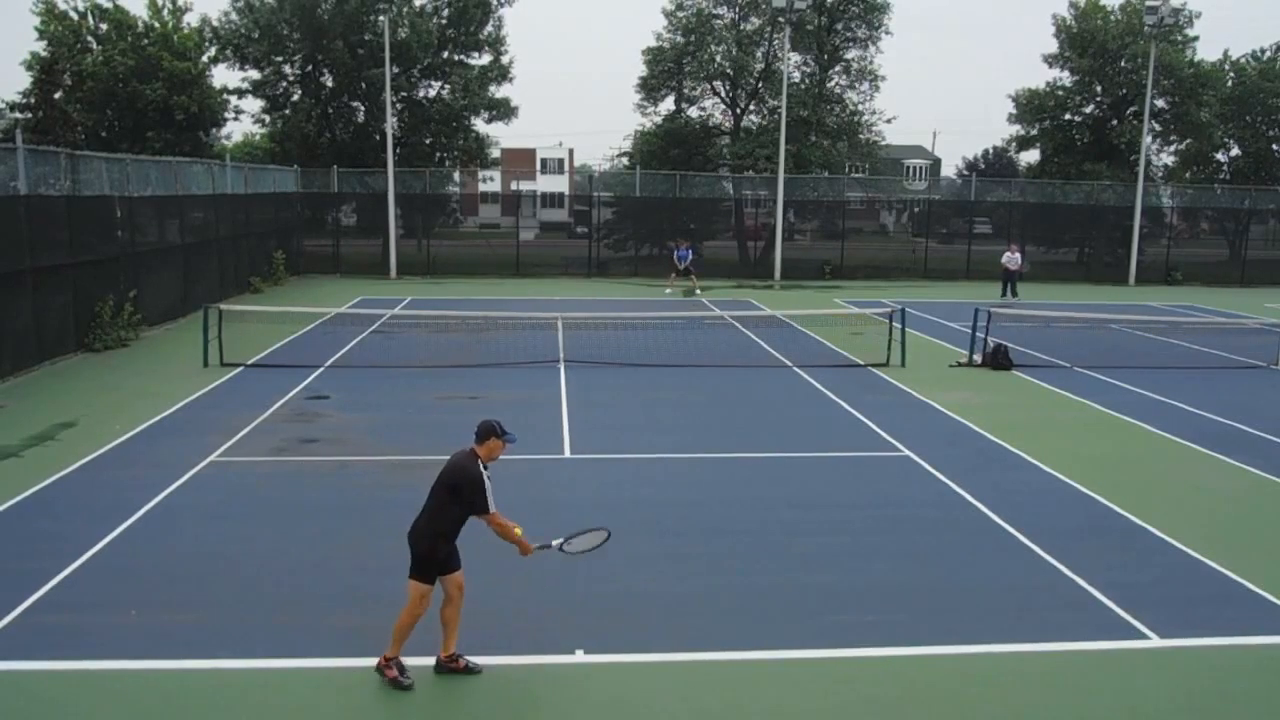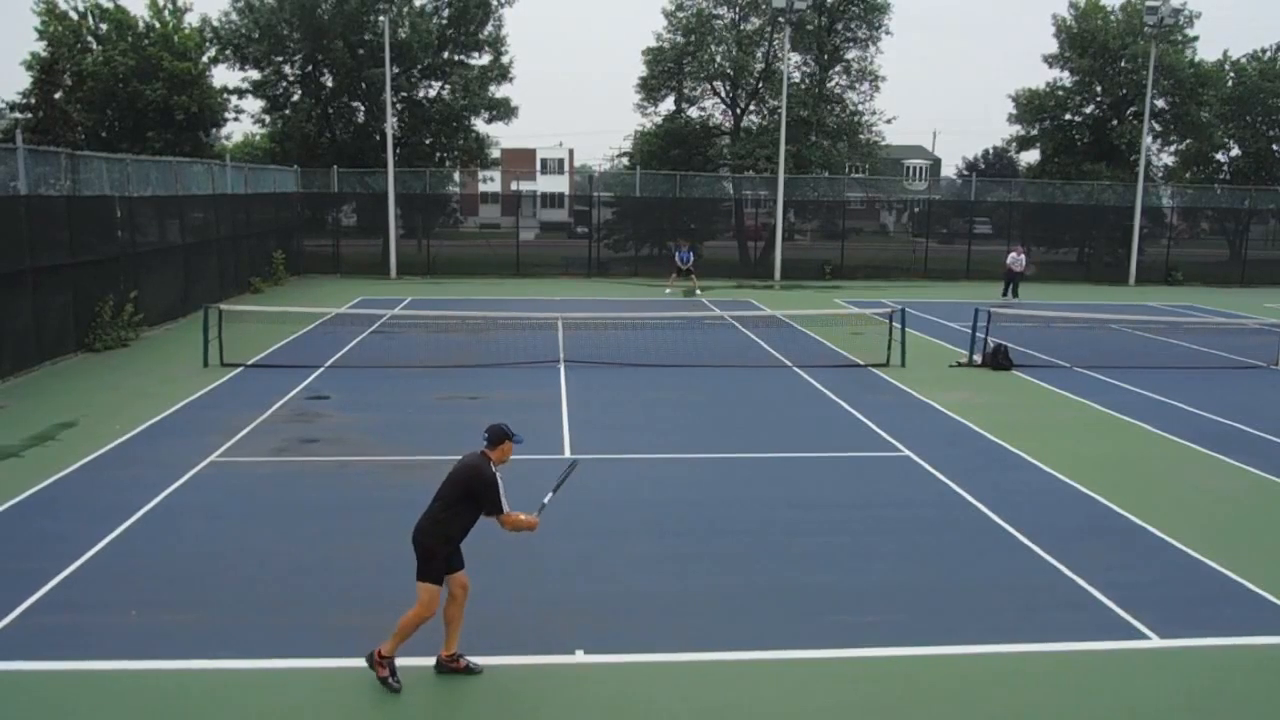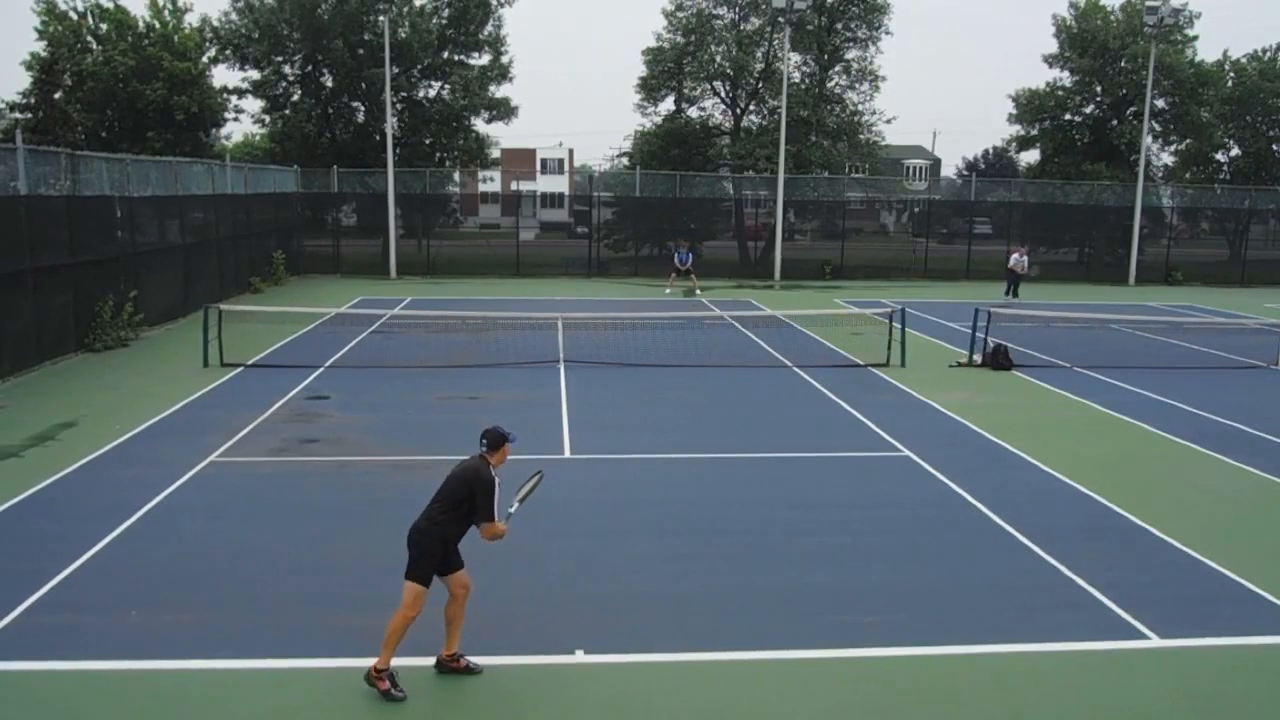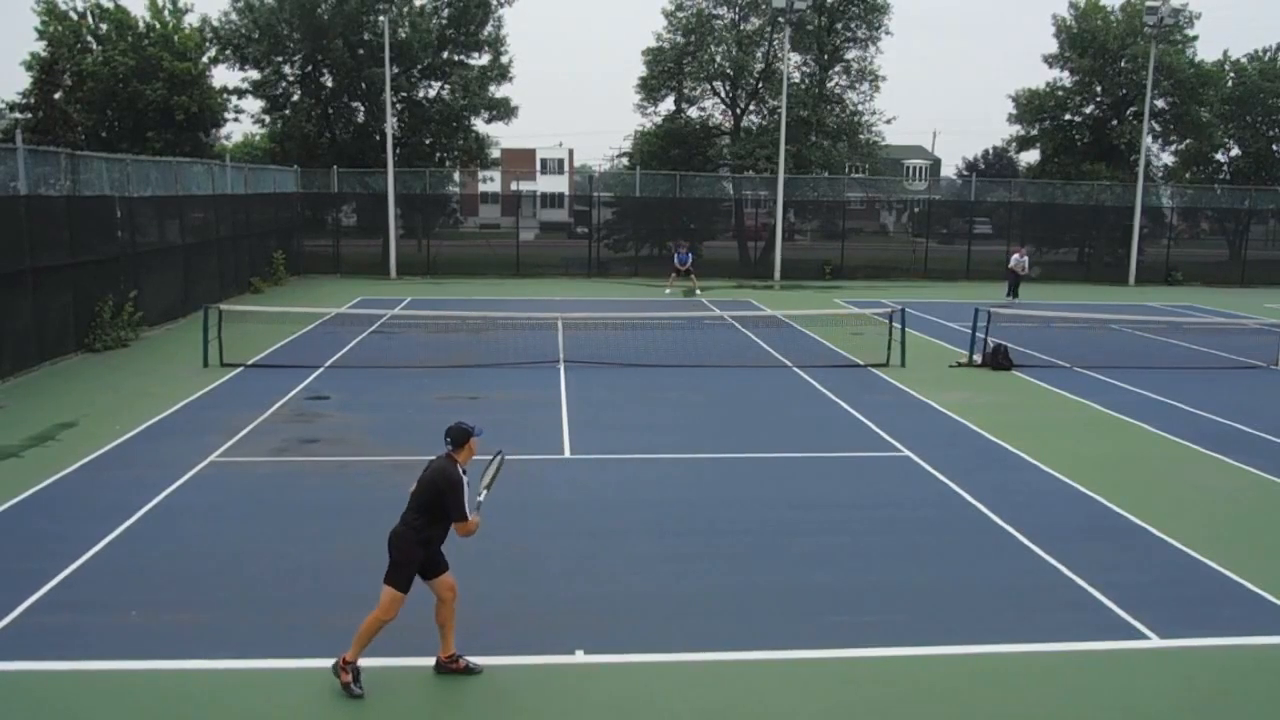
dt=0.3s
person 1, frame 1
left shoulder: (466, 459)
right shoulder: (474, 473)
left elbow: (479, 509)
right elbow: (493, 522)
left wrist: (507, 524)
right wrist: (521, 543)
left hip: (441, 538)
right hip: (427, 540)
left knee: (455, 589)
right knee: (417, 605)
left ankle: (447, 657)
right ankle: (389, 662)
person 1, frame 2
left shoulder: (475, 462)
right shoulder: (487, 475)
right elbow: (506, 523)
left wrist: (516, 517)
right wrist: (529, 524)
left hip: (444, 537)
right hip: (432, 540)
left knee: (460, 589)
right knee: (426, 608)
left ankle: (448, 656)
right ankle: (383, 656)
person 1, frame 3
left shoulder: (473, 465)
right shoulder: (487, 478)
right elbow: (488, 533)
left wrist: (491, 524)
right wrist: (501, 530)
left hip: (440, 539)
right hip: (427, 540)
left knee: (461, 589)
right knee: (411, 608)
left ankle: (449, 656)
right ankle: (380, 671)
person 1, frame 4
left shoulder: (440, 463)
right shoulder: (456, 478)
left elbow: (415, 491)
right elbow: (463, 530)
left wrist: (459, 518)
right wrist: (474, 522)
left hip: (423, 542)
right hip: (407, 545)
left knee: (448, 592)
right knee: (387, 611)
left ankle: (448, 658)
right ankle: (347, 663)
